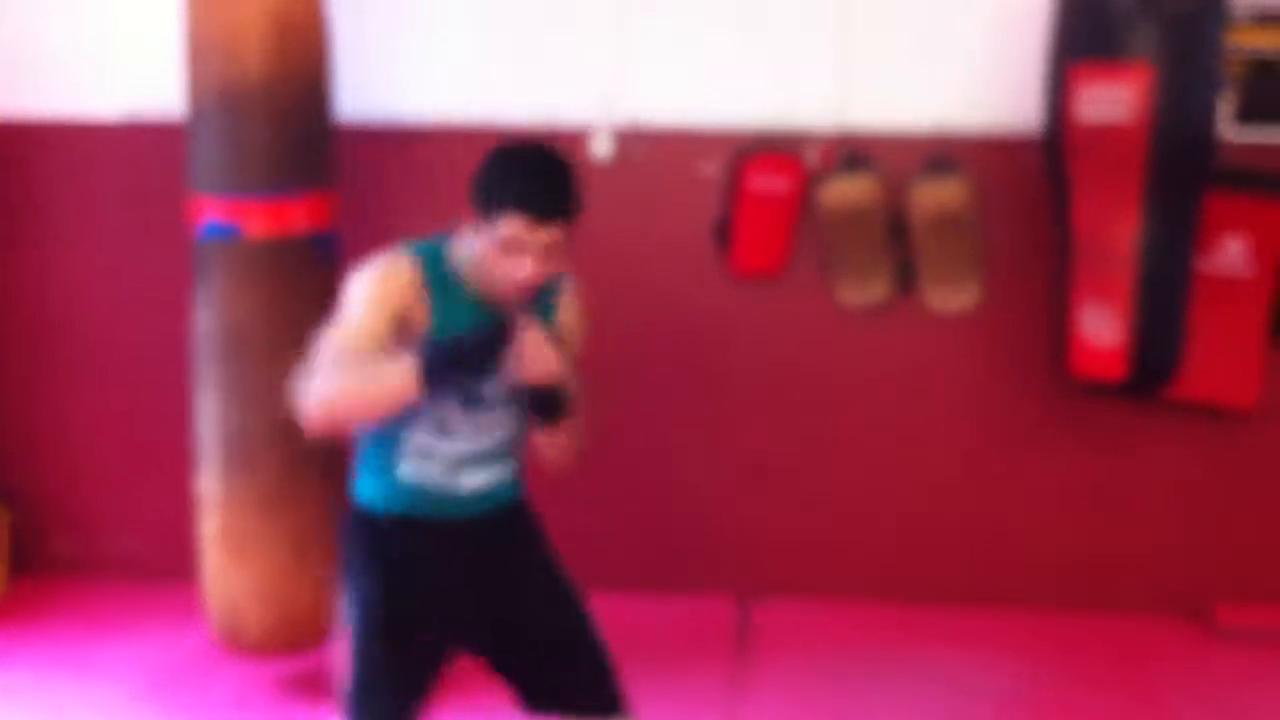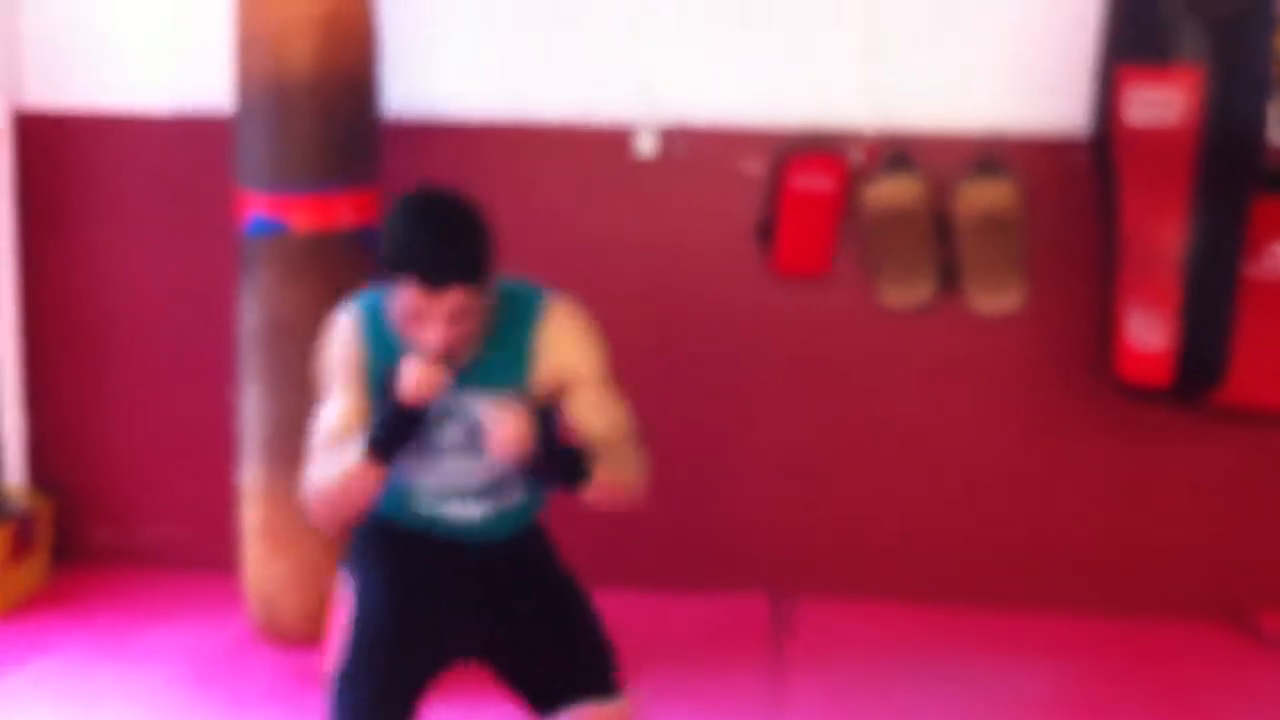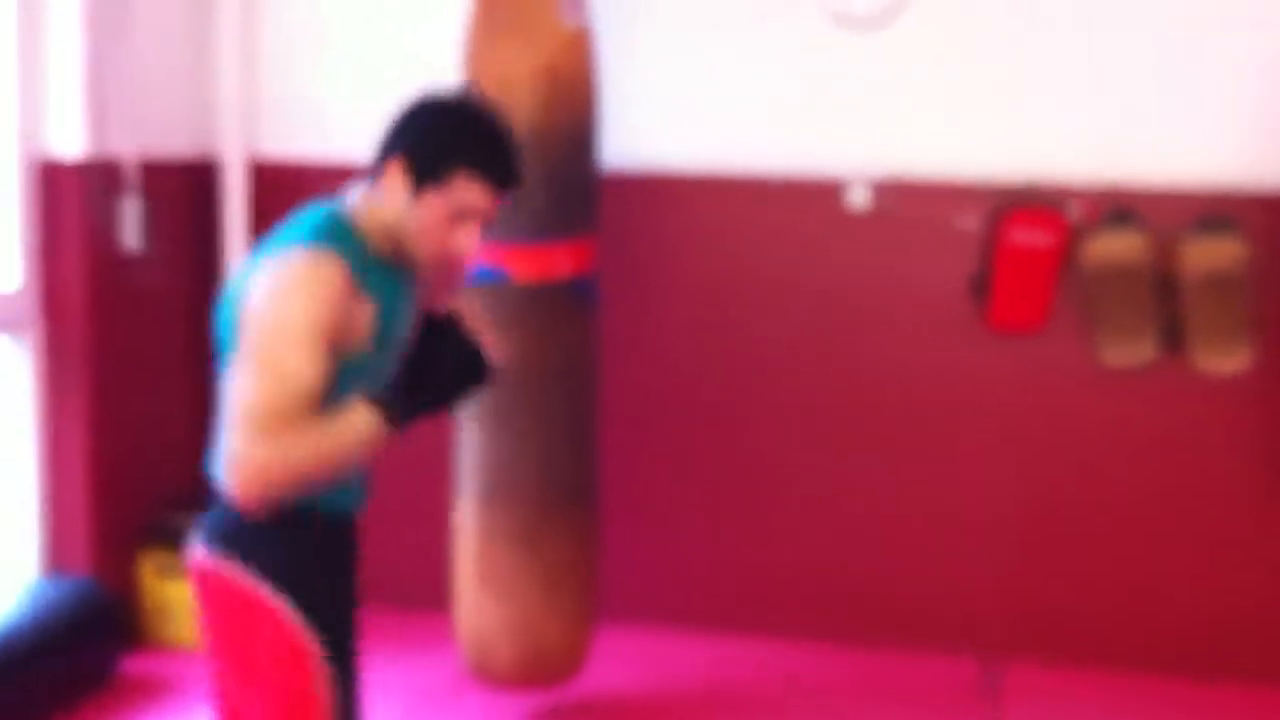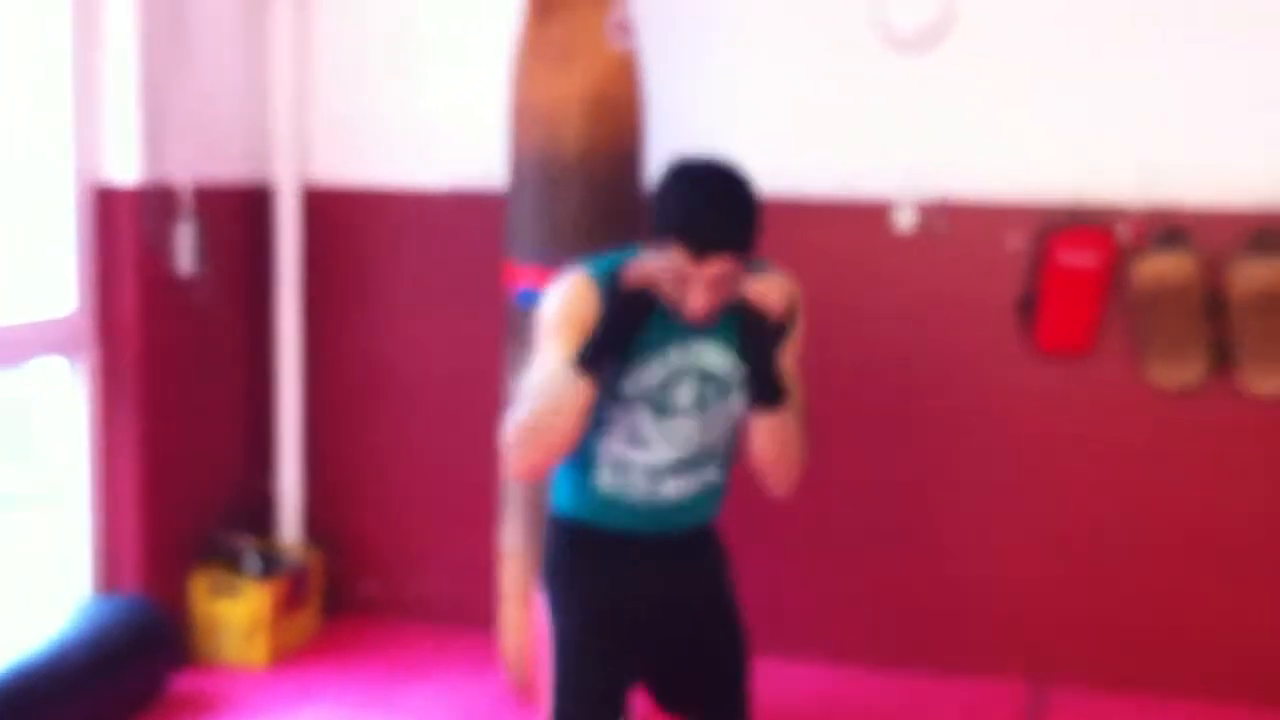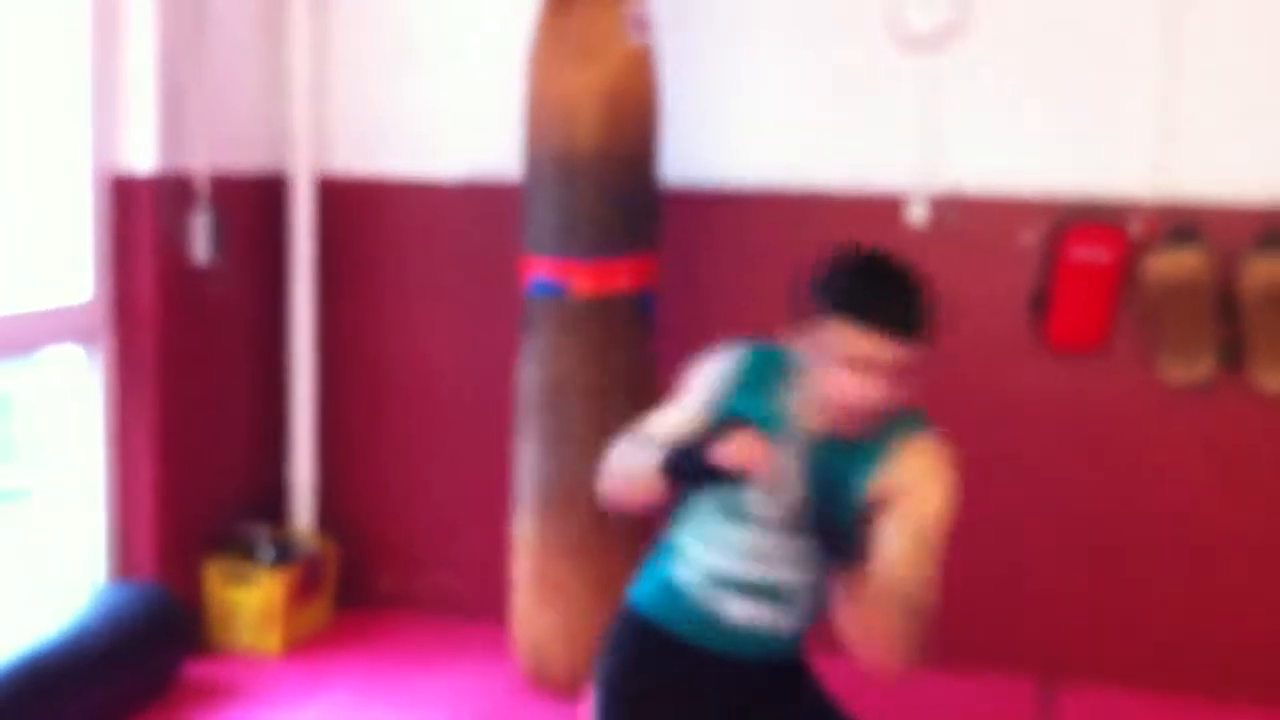
dt=1s
person 1, frame 1
left shoulder: (555, 299)
right shoulder: (393, 281)
left elbow: (554, 456)
right elbow: (317, 405)
left wrist: (552, 396)
right wrist: (455, 356)
left hip: (502, 535)
right hip: (397, 545)
person 1, frame 2
left shoulder: (556, 329)
right shoulder: (356, 331)
left elbow: (630, 477)
right elbow: (323, 505)
left wrist: (552, 457)
right wrist: (384, 436)
left hip: (512, 557)
right hip: (403, 558)
person 1, frame 3
left shoulder: (389, 254)
right shoulder: (310, 275)
right elbow: (250, 472)
left wrist: (442, 360)
right wrist: (402, 401)
left hip: (310, 544)
right hip: (273, 556)
person 1, frame 4
left shoulder: (768, 300)
right shoulder: (584, 295)
left elbow: (782, 476)
right elbow: (523, 459)
left wrist: (765, 361)
right wrist: (602, 347)
left hip: (690, 557)
right hip: (593, 558)
person 1, frame 5
left shoulder: (916, 461)
right shoulder: (737, 372)
left elbow: (884, 648)
right elbow: (616, 482)
left wrist: (840, 545)
right wrist: (686, 461)
left hip: (768, 682)
right hip: (653, 659)
